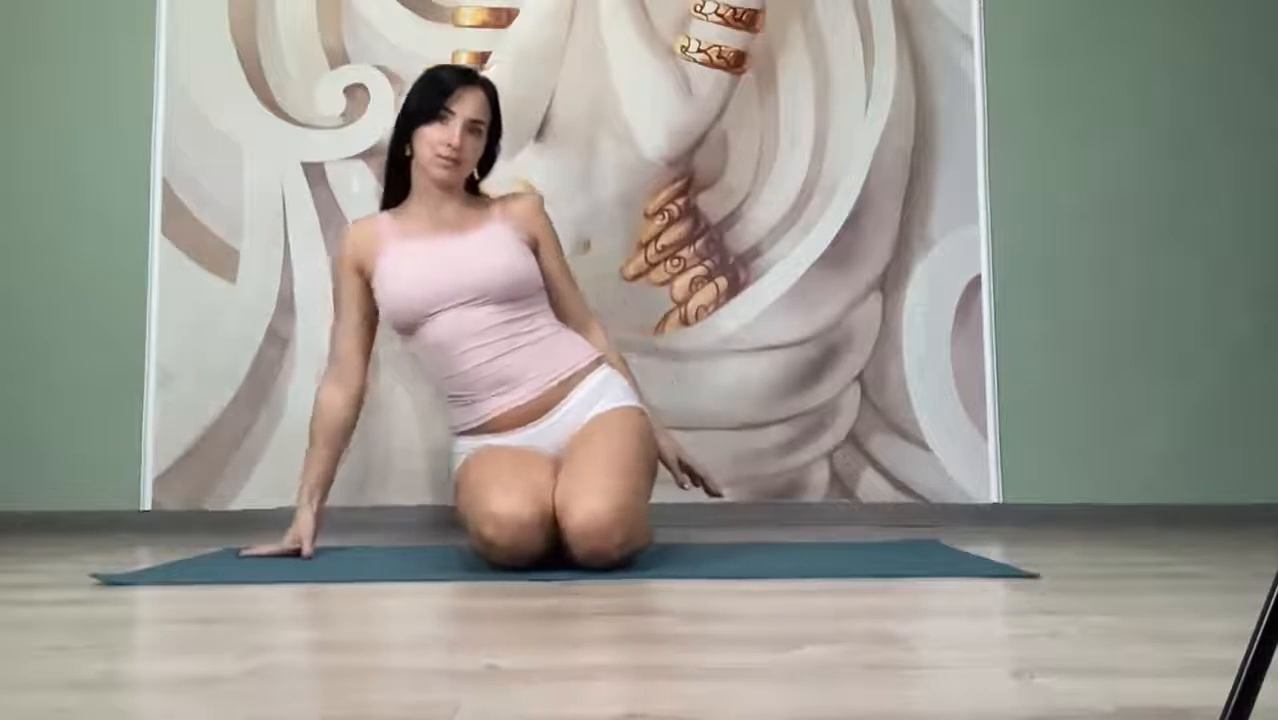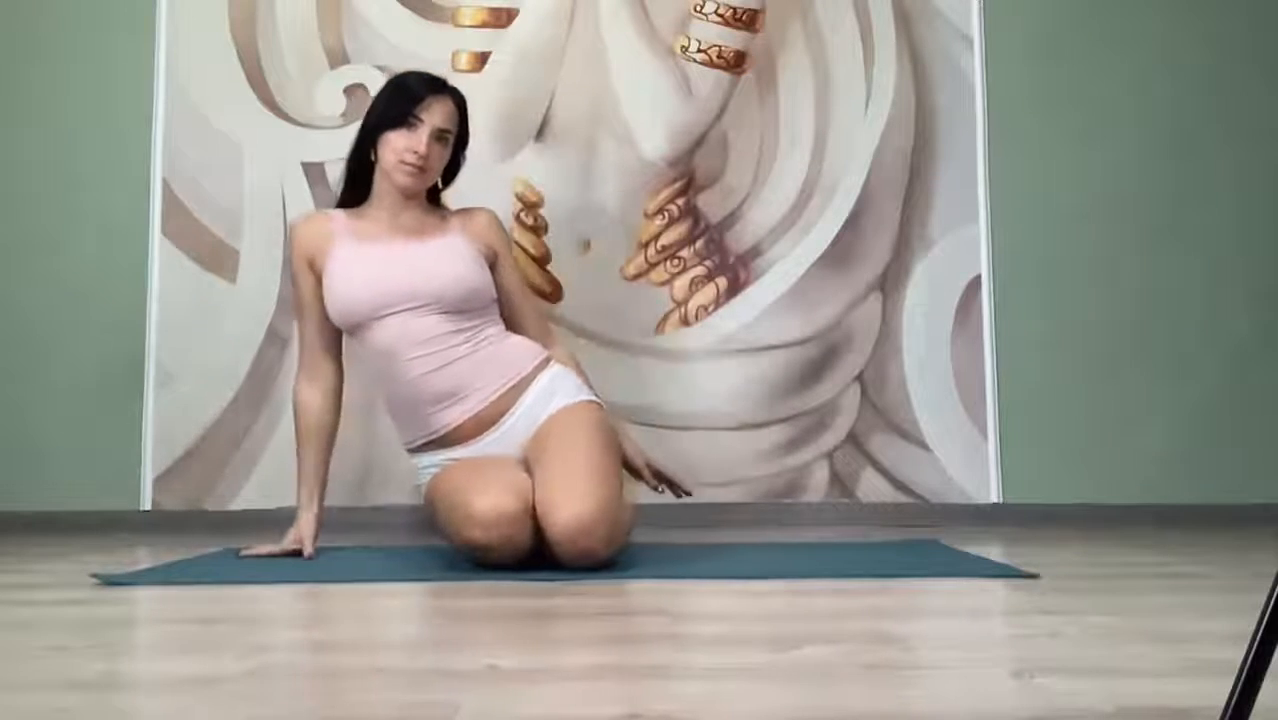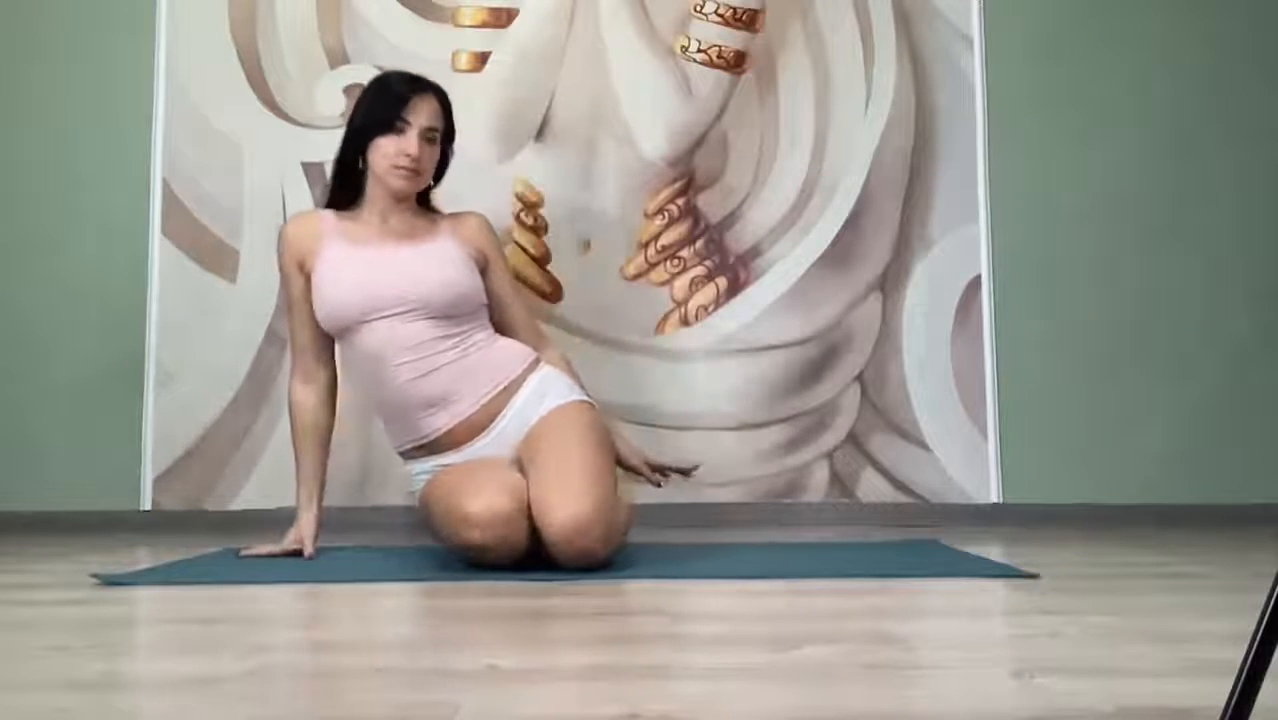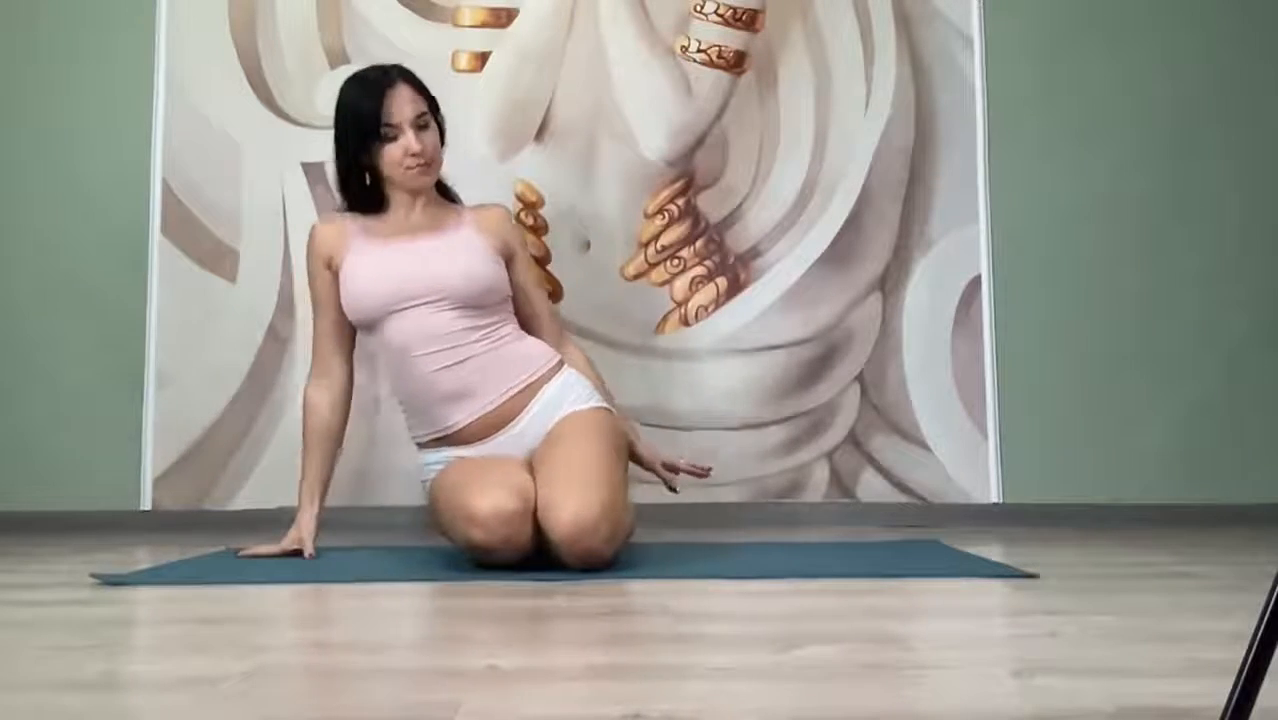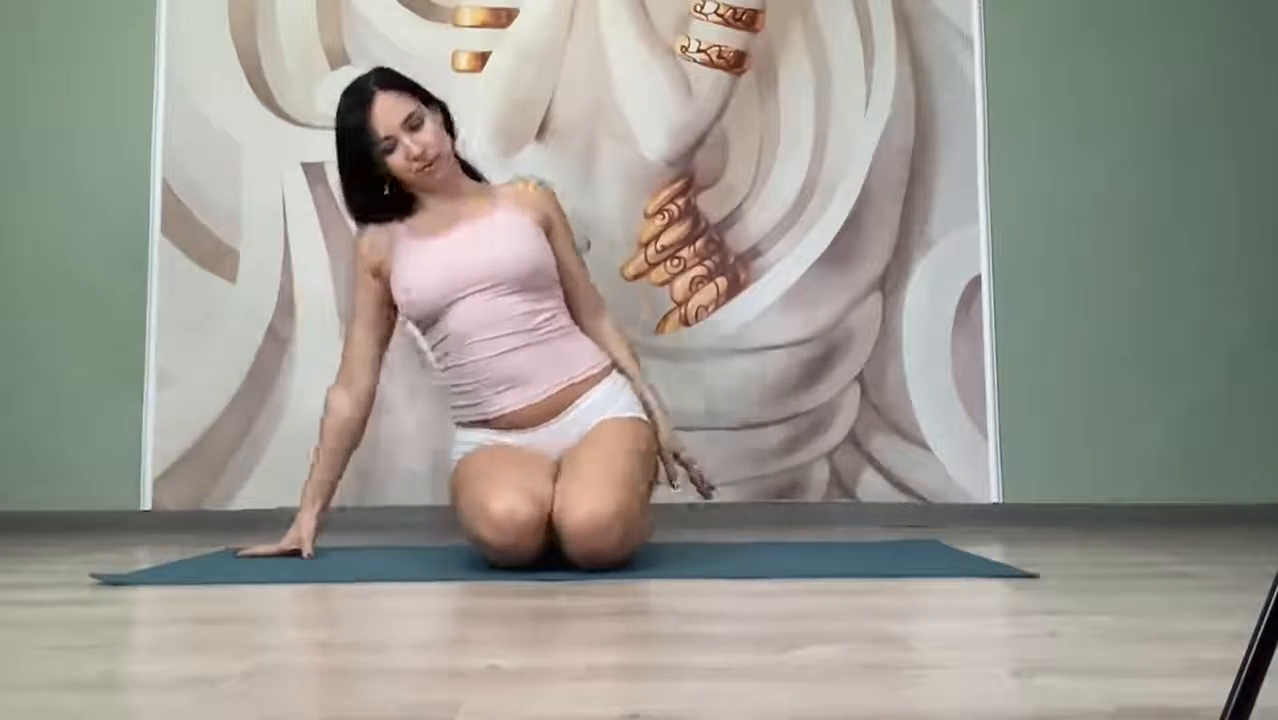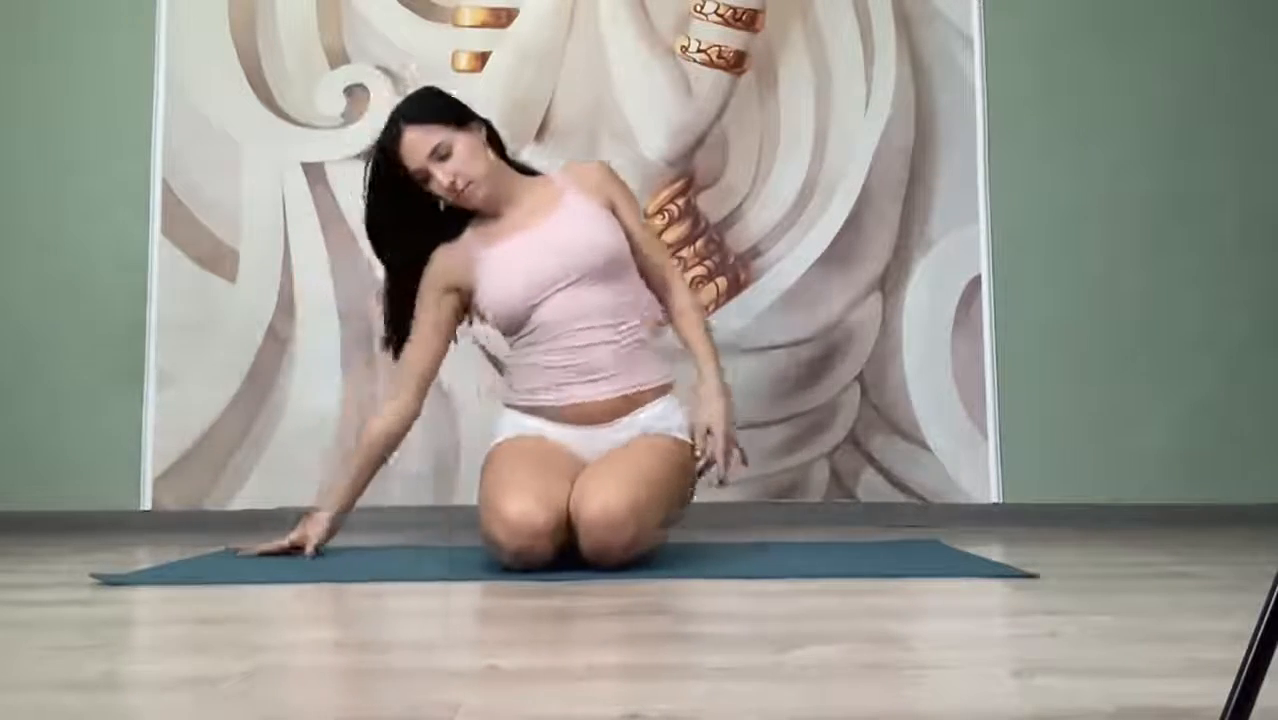
dt=0.4s
person 1, frame 1
left shoulder: (521, 214)
right shoulder: (365, 241)
left elbow: (586, 326)
right elbow: (344, 378)
left wrist: (656, 429)
right wrist: (309, 508)
left hip: (588, 403)
right hip: (490, 444)
left knee: (598, 535)
right knee: (510, 532)
left ankle: (618, 504)
right ankle: (554, 505)
person 1, frame 2
left shoulder: (478, 228)
right shoulder: (316, 237)
right elbow: (318, 377)
left wrist: (619, 439)
right wrist: (308, 510)
left hip: (544, 404)
right hip: (451, 456)
left knee: (583, 537)
right knee: (496, 528)
left ankle: (607, 503)
right ankle: (536, 503)
person 1, frame 3
left shoulder: (469, 232)
right shoulder: (306, 239)
left elbow: (537, 344)
right elbow: (311, 380)
left wrist: (614, 441)
right wrist: (307, 511)
left hip: (535, 406)
right hip: (445, 462)
left knee: (579, 537)
right knee: (490, 526)
left ankle: (607, 504)
right ankle: (532, 508)
person 1, frame 4
left shoulder: (492, 223)
right shoulder: (333, 241)
left elbow: (556, 337)
right elbow: (329, 380)
left wrist: (633, 437)
right wrist: (307, 512)
left hip: (555, 407)
right hip: (457, 453)
left knee: (582, 535)
right knee: (495, 525)
left ankle: (604, 498)
right ankle: (534, 505)
person 1, frame 5
left shoulder: (528, 200)
right shoulder: (380, 247)
left elbow: (594, 317)
right elbow: (353, 386)
left wrist: (659, 418)
right wrist: (310, 510)
left hip: (596, 408)
right hip: (492, 439)
left knee: (596, 535)
right knee: (508, 529)
left ankle: (624, 505)
right ankle: (553, 502)
person 1, frame 6
left shoulder: (589, 182)
right shoulder: (453, 262)
left elbow: (671, 287)
right elbow: (403, 394)
left wrist: (712, 388)
right wrist: (333, 509)
left hip: (646, 421)
right hip: (536, 431)
left knee: (606, 529)
right knee: (518, 533)
left ankle: (640, 512)
right ankle: (564, 507)
